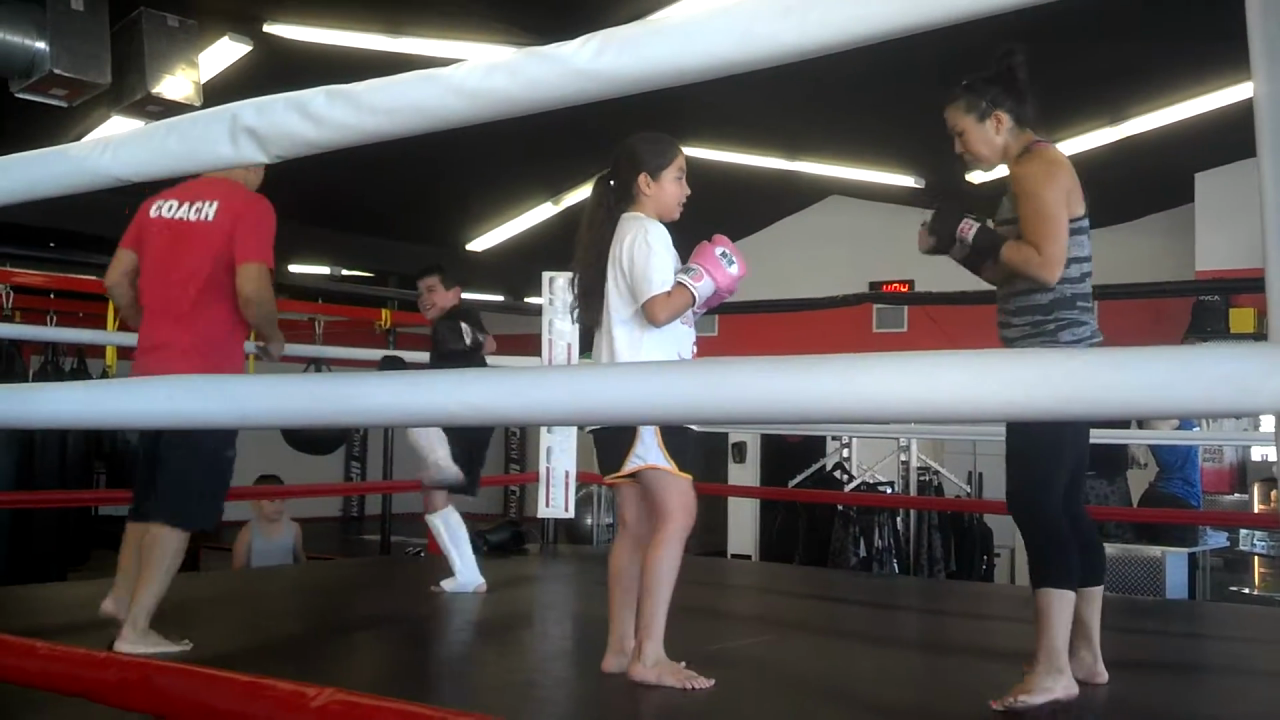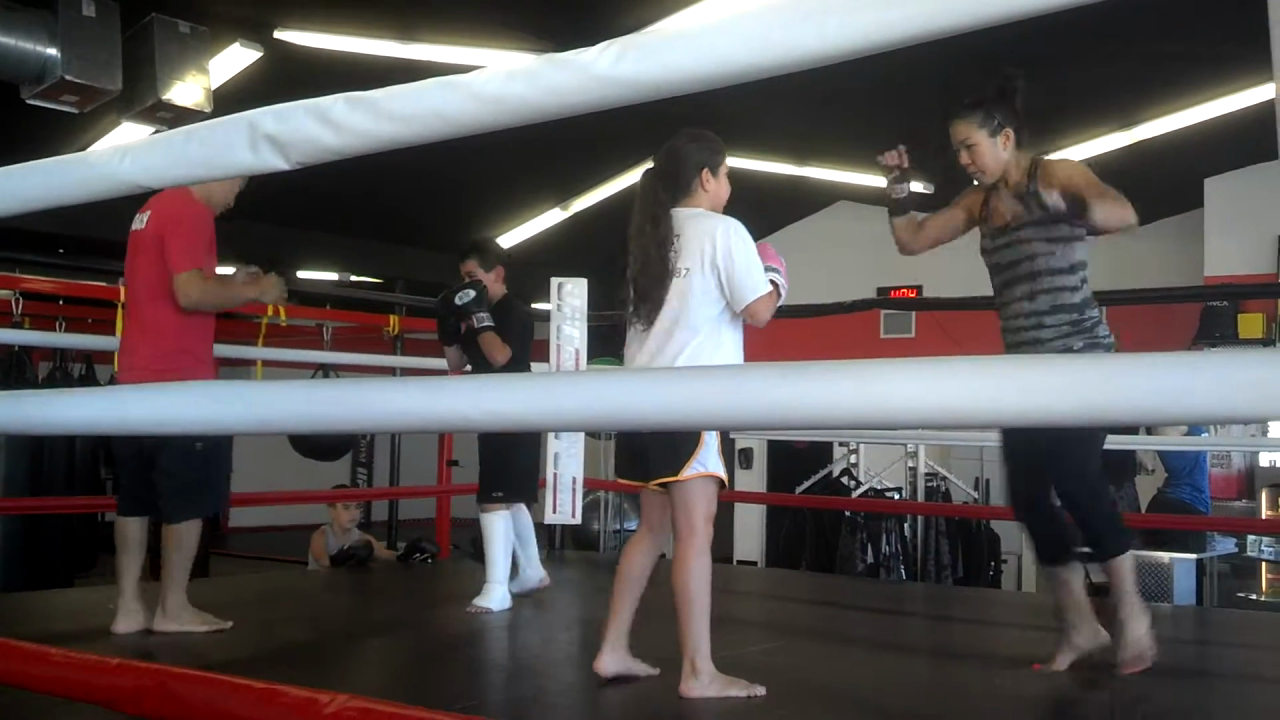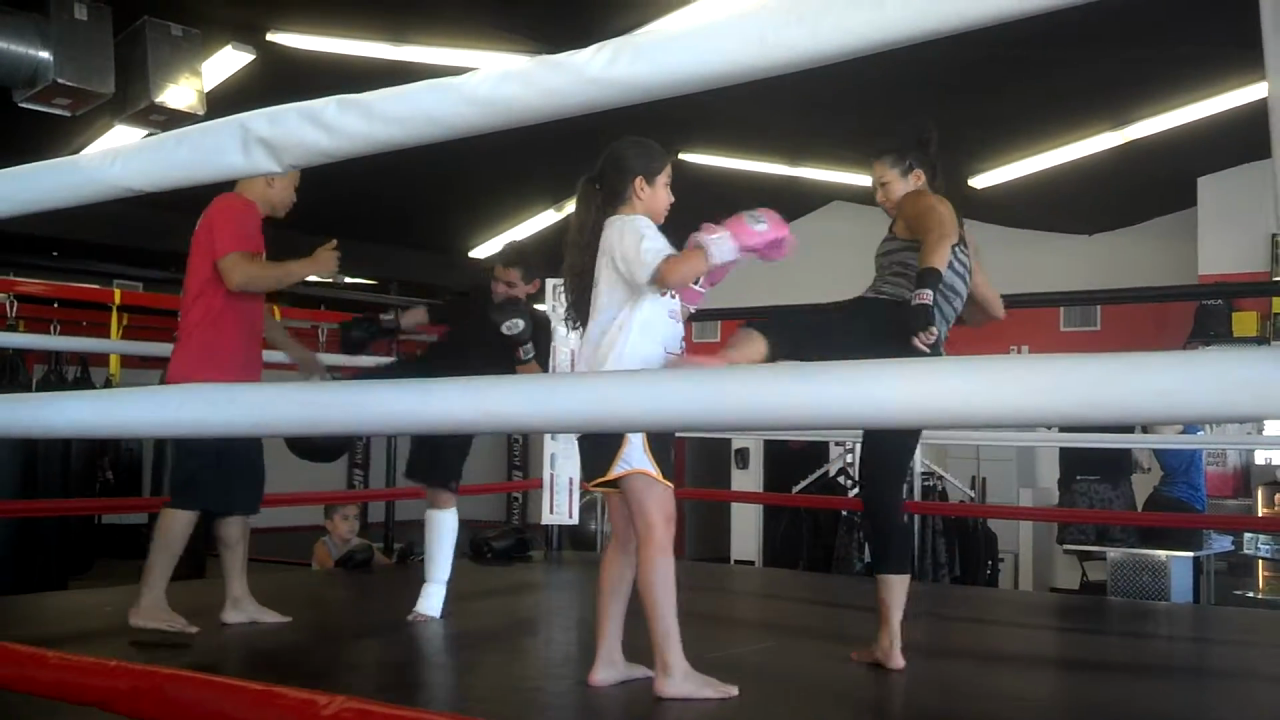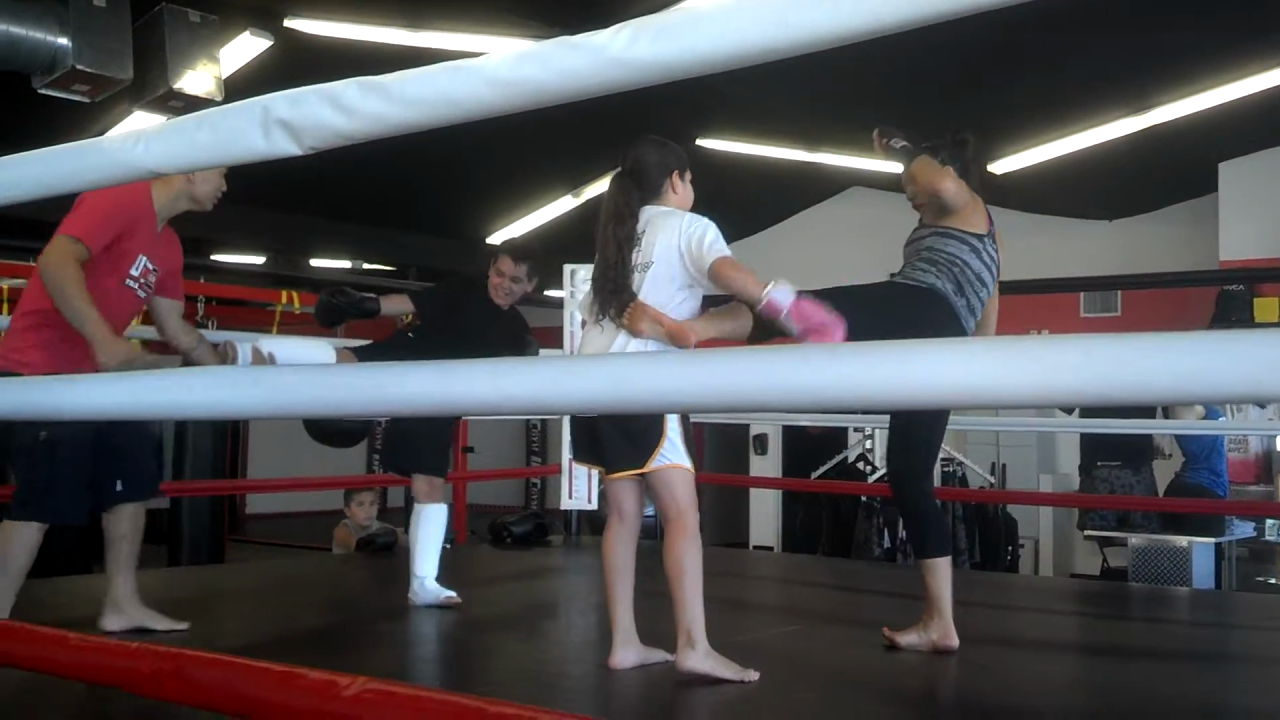
dt=1s
person 1, frame 1
left shoulder: (1036, 166)
right shoulder: (1038, 169)
left elbow: (1046, 267)
left wrist: (973, 231)
right wrist: (958, 247)
right hip: (1065, 359)
left knee: (1034, 503)
right knee: (1064, 504)
left ankle: (1053, 671)
right ankle: (1086, 653)
person 1, frame 2
left shoulder: (1057, 173)
right shoulder: (979, 200)
left elbow: (1123, 214)
right elbow: (910, 241)
left wrist: (1046, 200)
right wrist: (898, 184)
left hip: (1080, 356)
right hip: (1026, 363)
left knee: (1078, 483)
right knee: (1026, 491)
left ankle: (1131, 615)
right ankle: (1081, 625)
person 1, frame 3
left shoulder: (927, 203)
right shoulder: (960, 240)
left elbow: (935, 247)
right elbow: (994, 309)
left wrist: (922, 300)
left hip: (879, 326)
right hip: (914, 361)
left knee: (772, 330)
right knee: (884, 496)
left ankle: (721, 364)
right ankle: (889, 640)
person 1, frame 4
left shoulder: (960, 199)
right shoulder: (986, 239)
left elbow: (940, 183)
right elbow: (985, 330)
left wrist: (902, 147)
left hip: (913, 311)
right hip: (947, 343)
right knee: (911, 481)
left ankle: (684, 327)
right ankle: (940, 623)
person 2, frame 1
left shoulder: (627, 232)
right shoulder: (646, 232)
right elbow: (659, 310)
left wrist: (704, 291)
right wrist: (705, 276)
right hip: (642, 401)
left knee: (638, 523)
right knee: (676, 516)
left ankle: (622, 647)
right ankle: (650, 655)
person 2, frame 2
left shoulder: (654, 234)
right shoulder: (723, 230)
right elbow: (758, 311)
right wrist: (776, 277)
left knee: (653, 529)
right knee: (696, 531)
left ankle: (612, 649)
right ankle: (699, 671)
person 2, frame 3
left shoulder: (616, 234)
right shoulder: (631, 229)
left elbow: (657, 307)
right elbow: (674, 273)
left wrist: (705, 256)
right wrist: (732, 239)
left hip: (620, 405)
right hip: (623, 404)
left knee: (628, 534)
right knee: (657, 528)
left ankle: (608, 658)
right ankle: (672, 668)
person 2, frame 4
left shoulder: (617, 233)
right shoulder: (686, 227)
right elbow: (729, 272)
right wrist: (796, 308)
left knee: (624, 515)
right knee: (682, 516)
left ankle: (624, 642)
right ankle: (694, 644)
person 3, frame 1
left shoulder: (158, 201)
right shoulder: (250, 207)
left elbow: (116, 280)
right elbow: (252, 290)
right wrist: (271, 336)
left hip: (150, 370)
right hip: (205, 374)
left knee: (152, 496)
right knee: (182, 507)
left ankle: (121, 597)
right ankle: (135, 629)
person 3, frame 2
left shoulder: (154, 209)
right shoulder: (191, 212)
right elbow: (190, 294)
left wrist: (231, 286)
right wrist: (256, 290)
left hip: (140, 379)
right hip: (180, 381)
left knee: (137, 498)
right knee: (189, 498)
left ankle: (128, 607)
right ankle: (173, 607)
person 3, frame 3
left shoulder: (235, 216)
right shoulder: (235, 209)
right elbow: (240, 277)
left wrist: (293, 348)
right wrist: (310, 266)
left hip: (227, 379)
right hip: (209, 378)
left knee: (235, 491)
right knee: (195, 491)
left ankle: (237, 600)
right ankle: (149, 601)
person 3, frame 4
left shoulder: (168, 245)
right shoulder: (120, 199)
left elbow: (176, 328)
right elbow: (55, 261)
right wrist: (100, 338)
left hip: (94, 372)
right hip: (41, 366)
left knee: (134, 473)
right knee: (40, 500)
left ankle: (123, 603)
person 4, frame 1
left shoulder: (459, 319)
right shoulder: (444, 331)
left elbow: (490, 345)
left wrist: (473, 340)
right knee: (434, 501)
left ankle: (443, 465)
right ankle: (469, 577)
person 4, frame 2
left shoulder: (515, 311)
right shoulder: (486, 312)
left elbow: (499, 357)
right elbow: (456, 364)
left wrist: (478, 314)
right wrist: (449, 326)
left knee: (494, 500)
right knee: (510, 500)
left ankle: (497, 588)
right ankle: (532, 571)
person 4, frame 3
left shoulder: (536, 326)
right shoulder: (476, 301)
right elbow: (428, 314)
left wrist: (522, 341)
right wrist: (383, 323)
right hip: (419, 377)
left knee: (442, 495)
left ankle: (433, 592)
person 4, frame 4
left shoulder: (516, 331)
right shoulder: (464, 291)
right elbow: (411, 302)
right wrist: (367, 304)
right hip: (402, 363)
left knee: (431, 487)
right knee: (344, 363)
left ankle: (423, 582)
right ankle: (253, 354)
